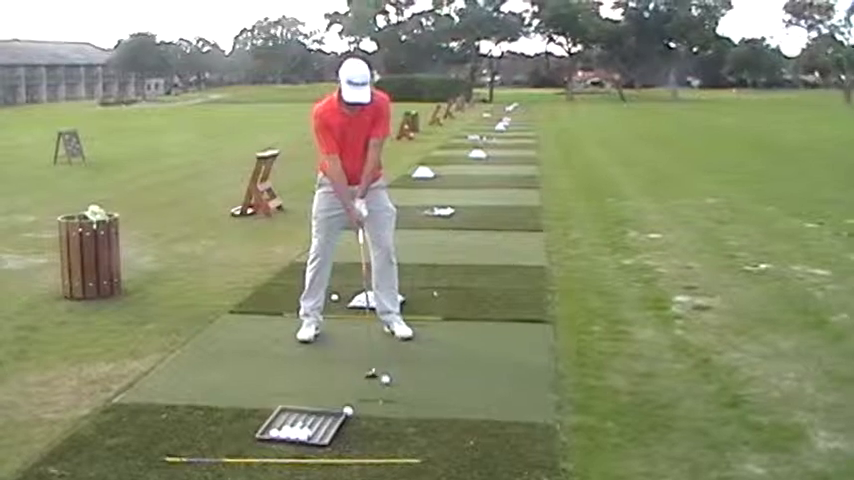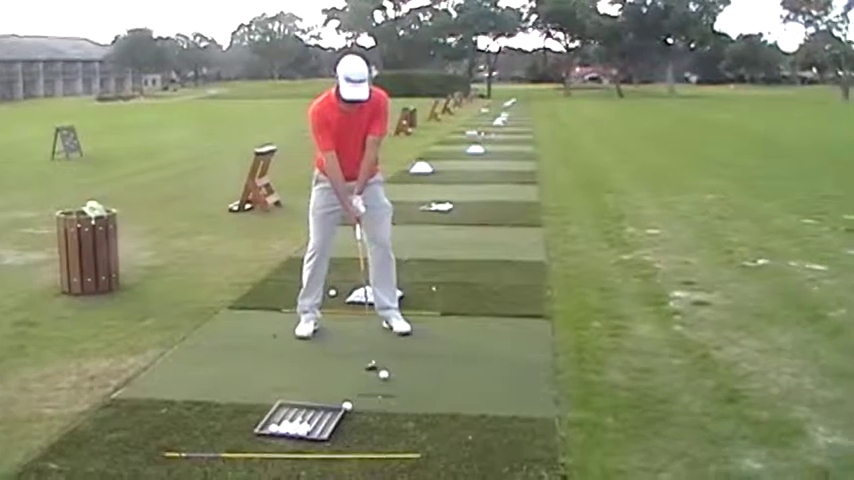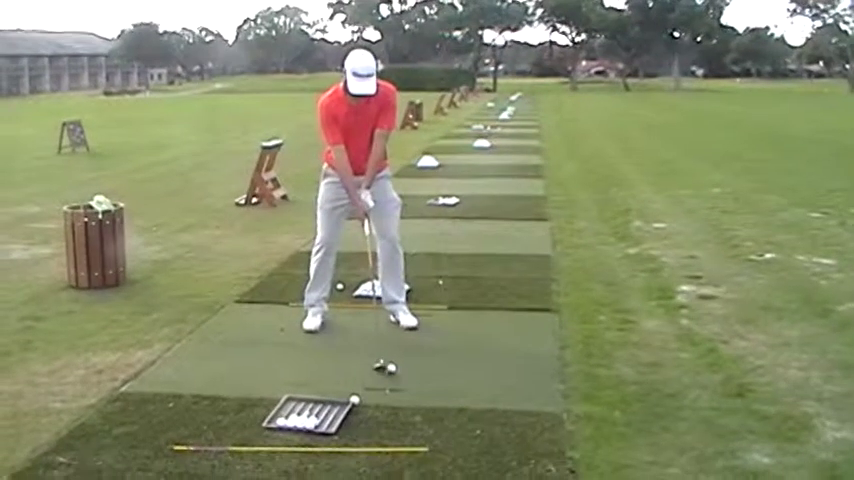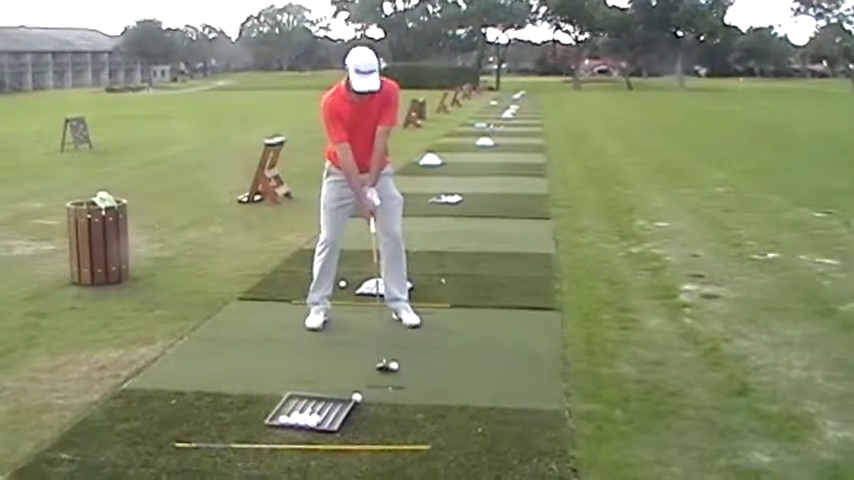
dt=0.5s
person 1, frame 1
left shoulder: (381, 104)
right shoulder: (322, 113)
left elbow: (374, 152)
right elbow: (332, 162)
left wrist: (361, 197)
right wrist: (349, 207)
left hip: (371, 185)
right hip: (332, 186)
left knee: (385, 249)
right knee: (320, 252)
left ankle: (391, 316)
right ankle: (310, 317)
person 1, frame 2
left shoulder: (379, 100)
right shoulder: (319, 109)
left elbow: (371, 149)
right elbow: (330, 159)
left wrist: (358, 194)
right wrist: (346, 205)
left hip: (368, 180)
right hip: (329, 182)
left knee: (381, 244)
right knee: (318, 248)
left ankle: (389, 311)
right ankle: (308, 313)
person 1, frame 3
left shoulder: (387, 94)
right shoulder: (328, 103)
left elbow: (379, 143)
right elbow: (338, 152)
left wrist: (366, 187)
right wrist: (355, 198)
left hip: (376, 175)
right hip: (337, 177)
left knee: (390, 239)
right knee: (325, 241)
left ankle: (396, 305)
right ankle: (315, 307)
person 1, frame 4
left shoulder: (389, 91)
right shoulder: (331, 102)
left elbow: (381, 140)
right elbow: (343, 151)
left wrist: (371, 185)
right wrist: (360, 197)
left hip: (378, 172)
right hip: (340, 174)
left knee: (393, 236)
right knee: (329, 239)
left ankle: (399, 303)
right ankle: (318, 305)
